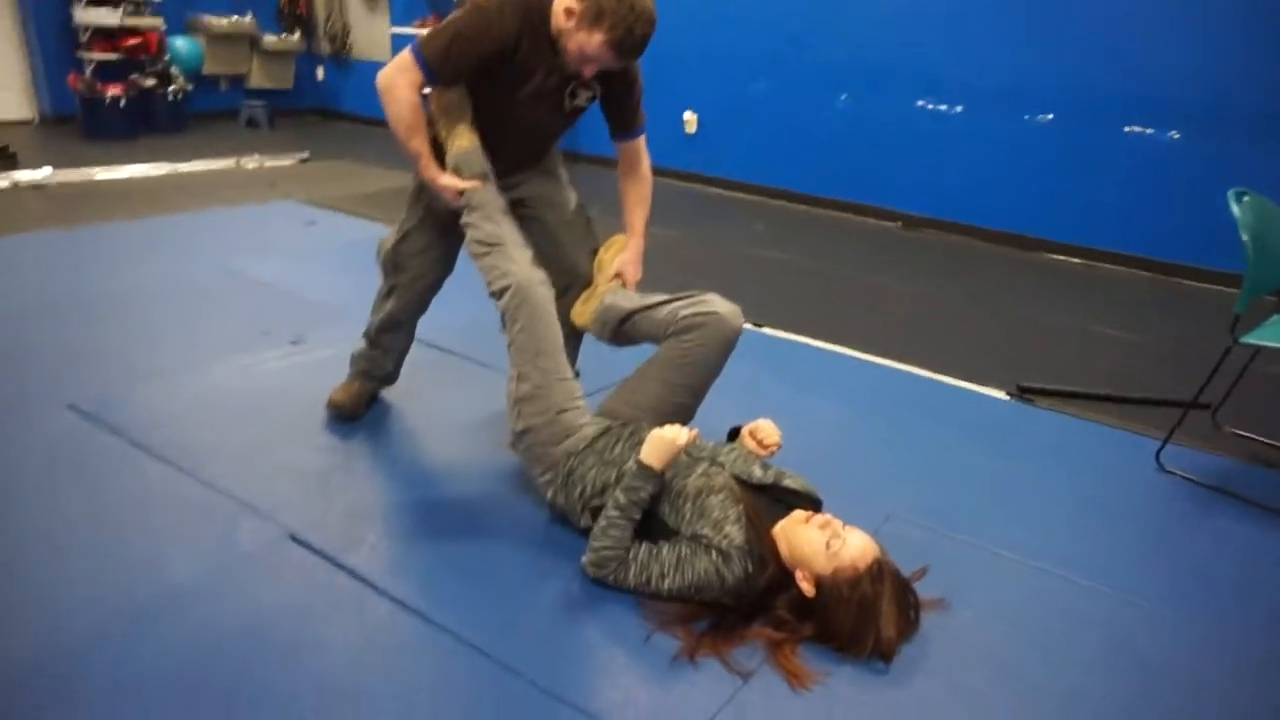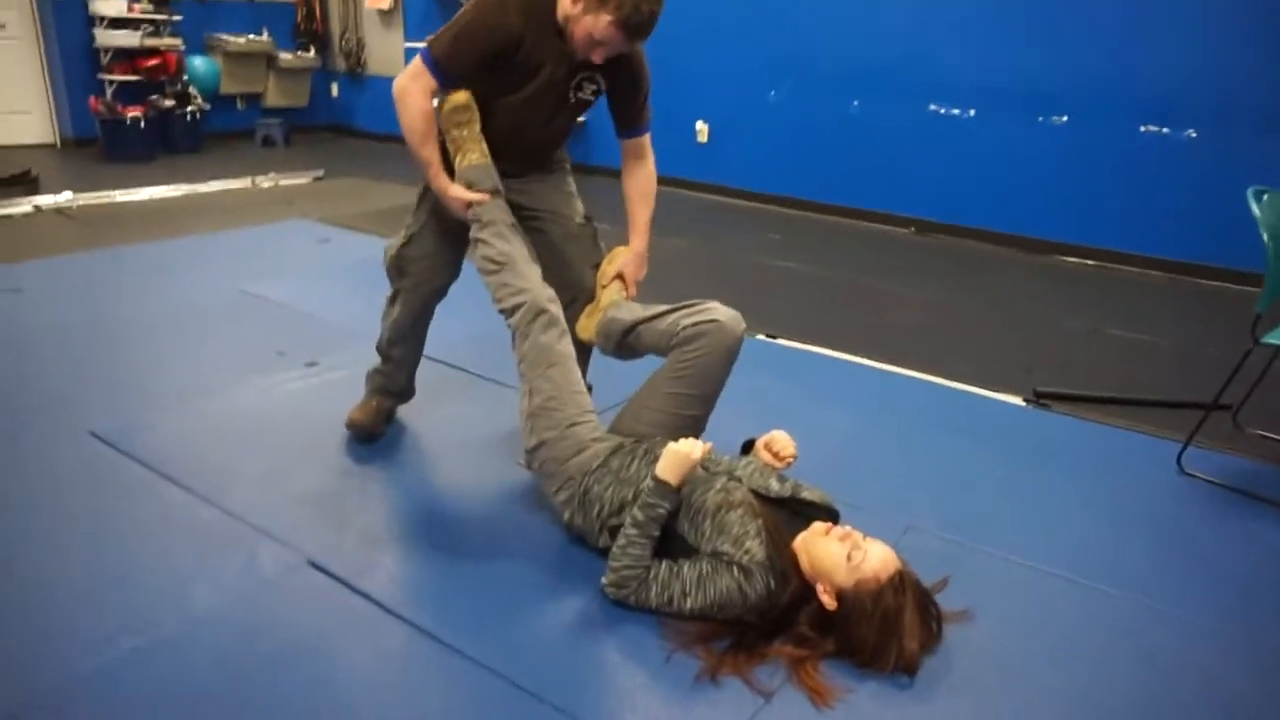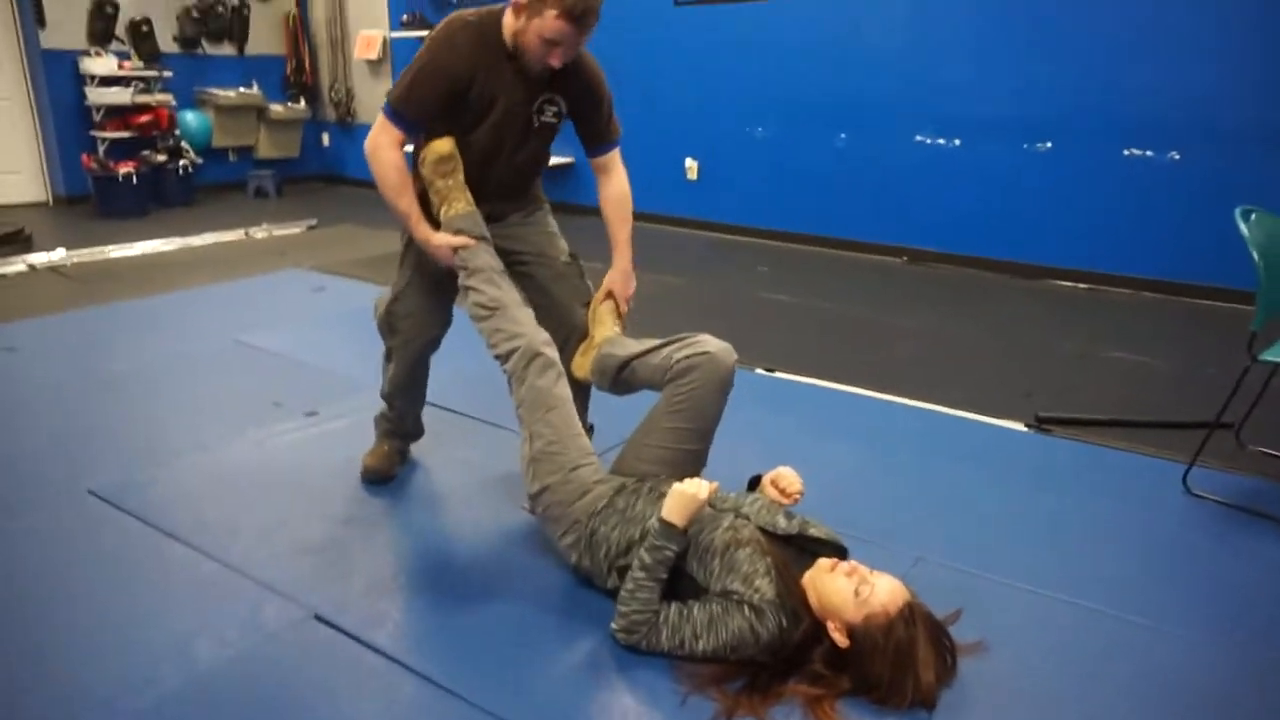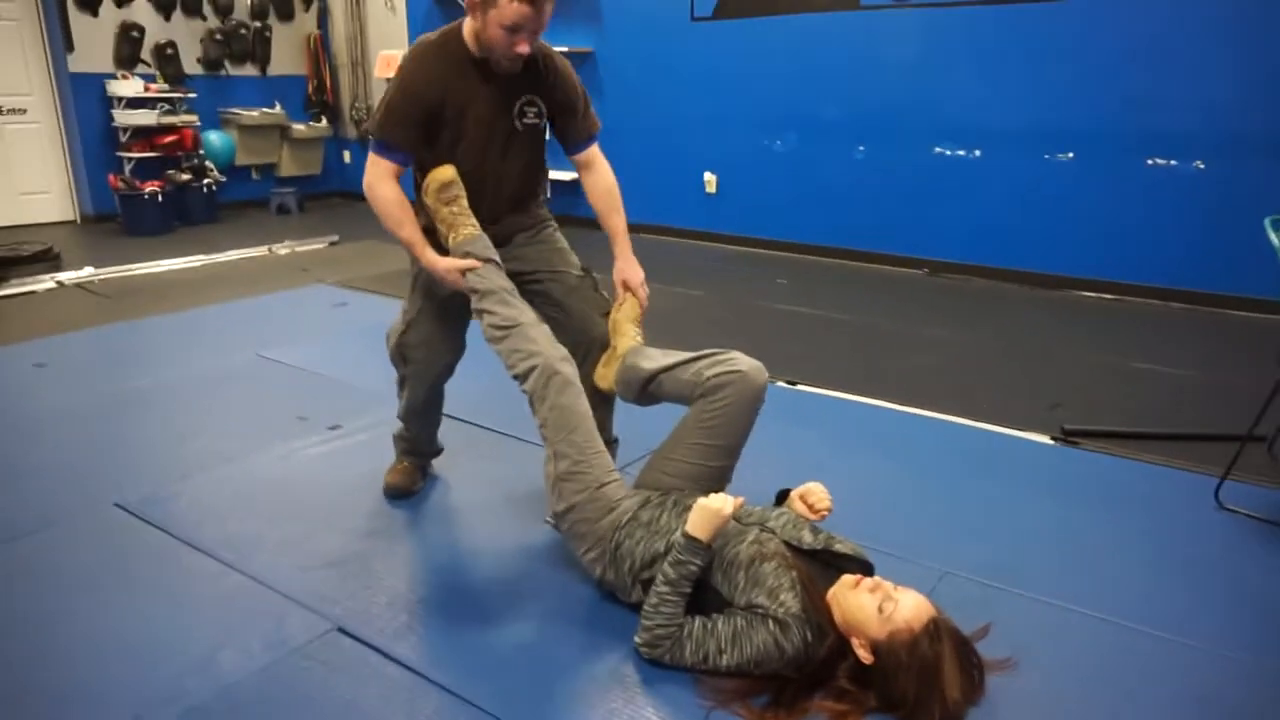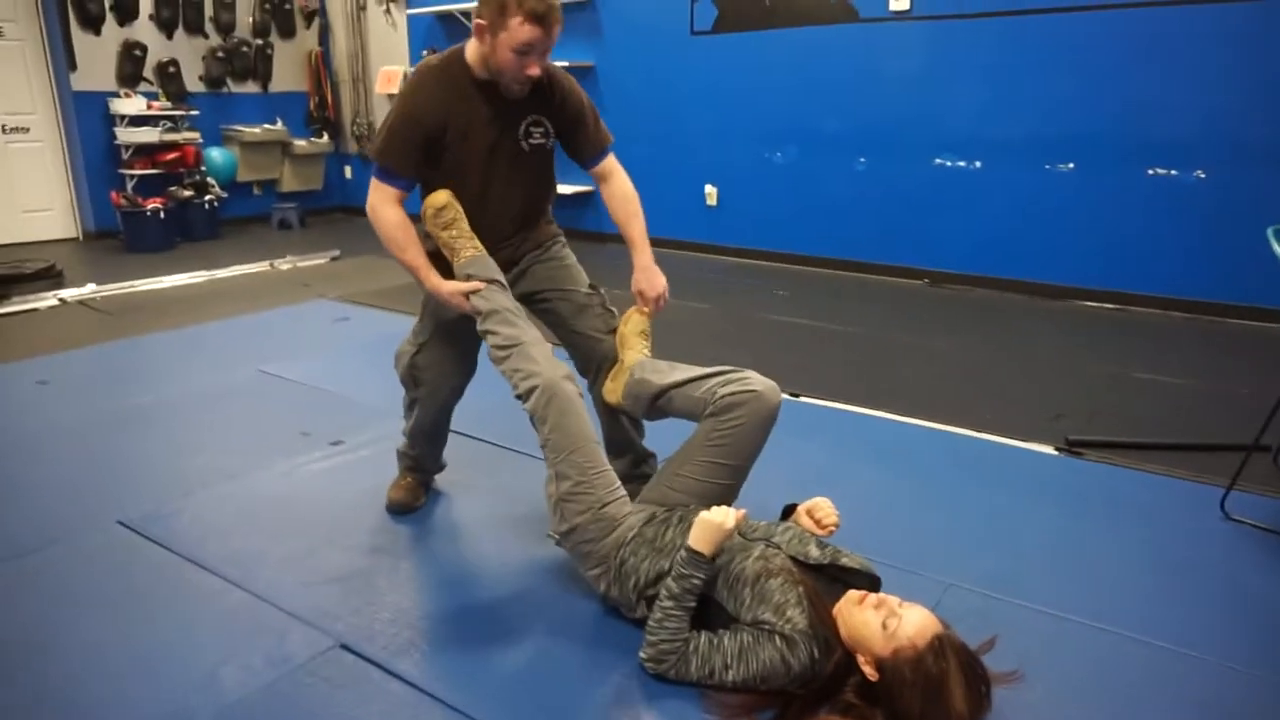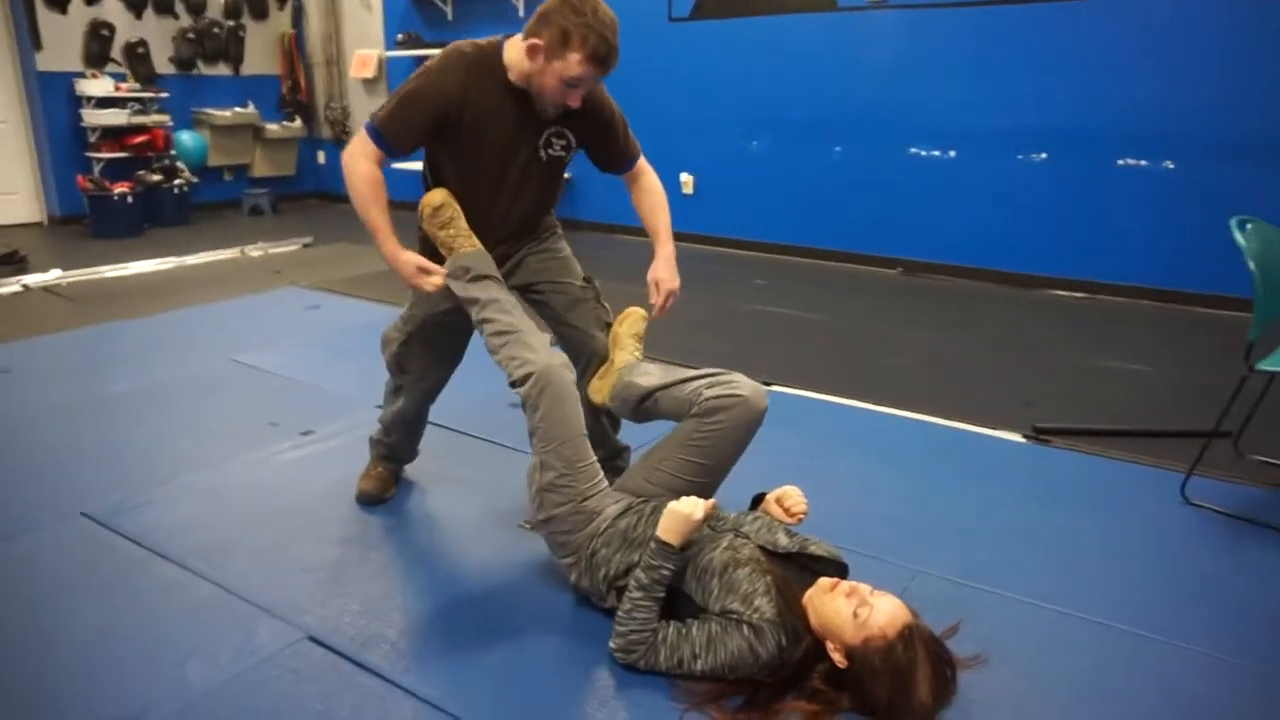
dt=0.2s
person 1, frame 1
left shoulder: (731, 566)
right shoulder: (793, 502)
left elbow: (605, 564)
left wrist: (645, 469)
right wrist: (745, 442)
left hip: (577, 463)
right hip: (622, 437)
left knee: (525, 289)
right knee: (716, 318)
left ankle: (467, 159)
right ankle: (604, 305)
person 1, frame 2
left shoulder: (750, 582)
right shoulder: (809, 512)
left elbow: (623, 583)
left wrist: (662, 484)
right wrist: (760, 454)
left hip: (592, 480)
right hip: (637, 452)
left knee: (537, 311)
right knee: (719, 326)
left ankle: (477, 166)
right ankle: (610, 317)
person 1, frame 3
left shoulder: (761, 623)
right shoulder: (818, 552)
left elbow: (633, 628)
left wrist: (669, 526)
right wrist: (767, 491)
left hip: (595, 521)
right hip: (644, 493)
left knee: (532, 355)
right knee: (710, 358)
left ankle: (461, 216)
right ankle: (604, 353)
person 1, frame 4
left shoulder: (784, 636)
right shoulder: (846, 566)
left elbow: (657, 641)
left wrist: (694, 540)
right wrist: (792, 504)
left hip: (620, 534)
right hip: (667, 505)
left knee: (550, 372)
right knee: (740, 376)
left ankle: (469, 242)
right ankle: (627, 362)
person 1, frame 5
left shoulder: (790, 652)
right shoulder: (854, 578)
left elbow: (662, 657)
left wrist: (696, 555)
right wrist: (798, 517)
left hip: (624, 552)
right hip: (672, 520)
left knee: (552, 388)
right knee: (753, 396)
left ankle: (472, 261)
right ankle: (636, 378)
person 1, frame 6
left shoulder: (760, 641)
right shoulder: (823, 567)
left elbow: (632, 647)
left wrist: (666, 543)
right wrist: (767, 508)
left hip: (599, 542)
right hip: (642, 508)
left knee: (545, 373)
right knee: (740, 399)
left ankle: (467, 258)
right ankle: (624, 378)
person 2, frame 1
left shoulder: (613, 61)
left elbow: (632, 155)
right elbow: (396, 81)
left wrist: (634, 246)
right wrist: (431, 173)
left hip: (533, 166)
left knee: (578, 273)
right knee: (412, 274)
right ankle: (367, 376)
person 2, frame 2
left shoulder: (623, 57)
left elbow: (637, 152)
right elbow: (411, 87)
left wrist: (638, 246)
right wrist: (440, 182)
left hip: (540, 172)
left knee: (583, 286)
right knee: (417, 282)
right ankle: (385, 392)
person 2, frame 3
left shoulder: (581, 73)
right shoulder: (458, 44)
left elbow: (608, 169)
right elbow: (381, 143)
left wrist: (622, 263)
right wrist: (422, 232)
left hip: (520, 213)
left knee: (575, 324)
right knee: (408, 332)
right ankle: (395, 434)
person 2, frame 4
left shoulder: (550, 71)
right shoulder: (427, 67)
left elbow: (591, 164)
right elbow: (379, 178)
left wrist: (623, 254)
right wrist: (427, 258)
left hip: (527, 230)
right hip: (450, 241)
left knee: (594, 337)
right knee: (422, 358)
right ankle: (414, 451)
person 2, frame 5
left shoulder: (556, 89)
right shoulder: (429, 92)
left elbow: (608, 174)
right elbow: (383, 202)
left wrist: (643, 261)
right wrist: (432, 281)
left hip: (538, 249)
left knee: (609, 354)
right knee: (433, 379)
left ankle: (631, 475)
right ankle: (417, 468)
person 2, frame 6
left shoulder: (587, 100)
right shoulder: (453, 79)
left elbow: (638, 175)
right elbow: (361, 156)
left wrist: (664, 252)
right wrist: (392, 252)
left hip: (534, 243)
left knee: (600, 349)
right knee: (418, 364)
left ankle: (607, 470)
right ankle: (388, 457)
